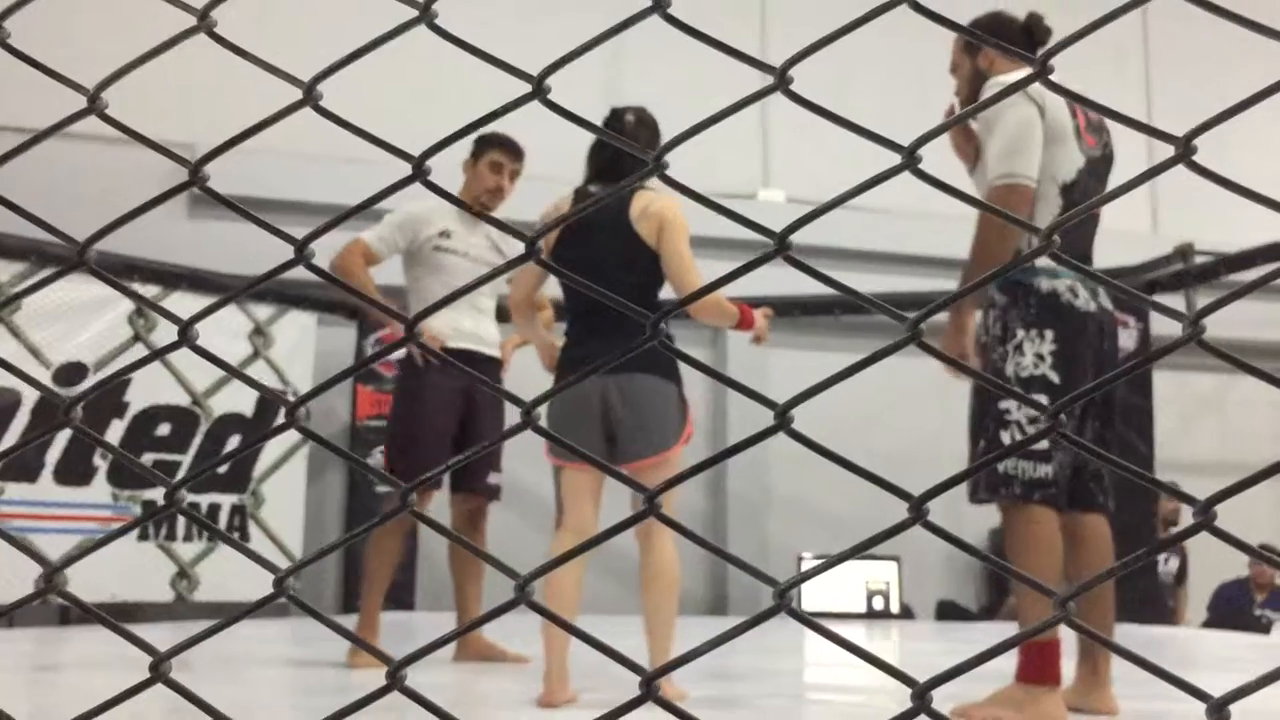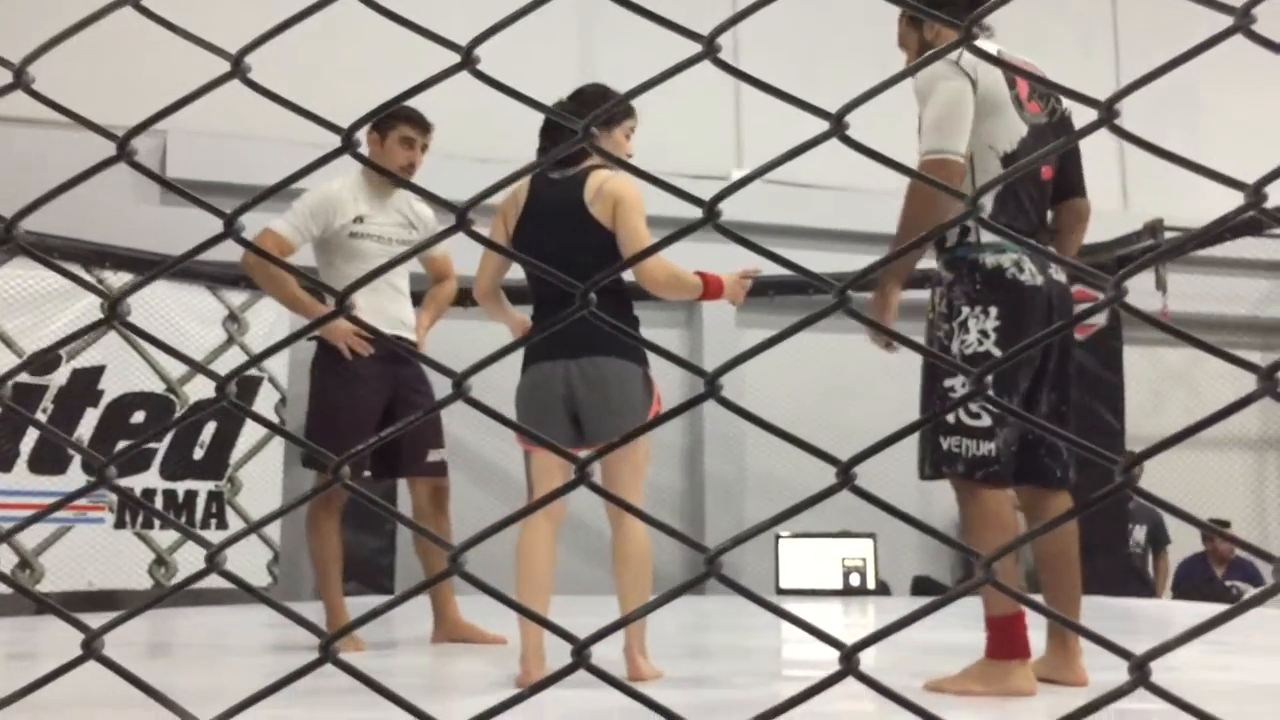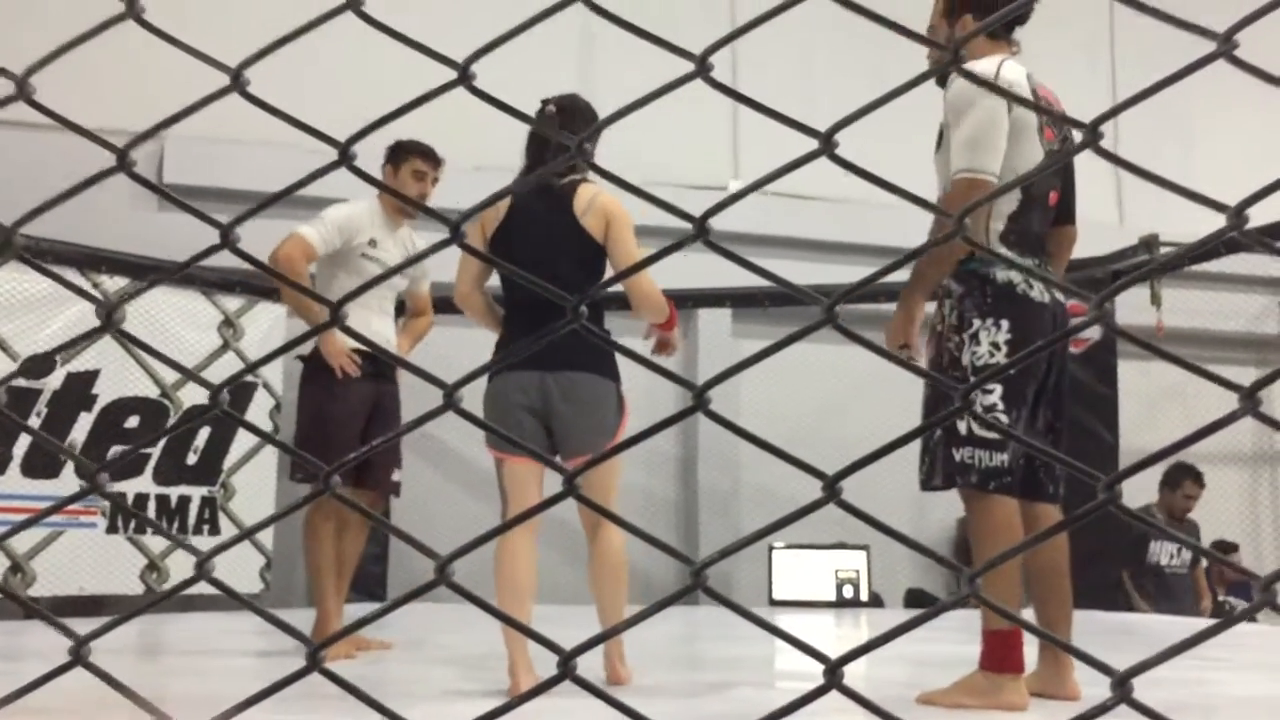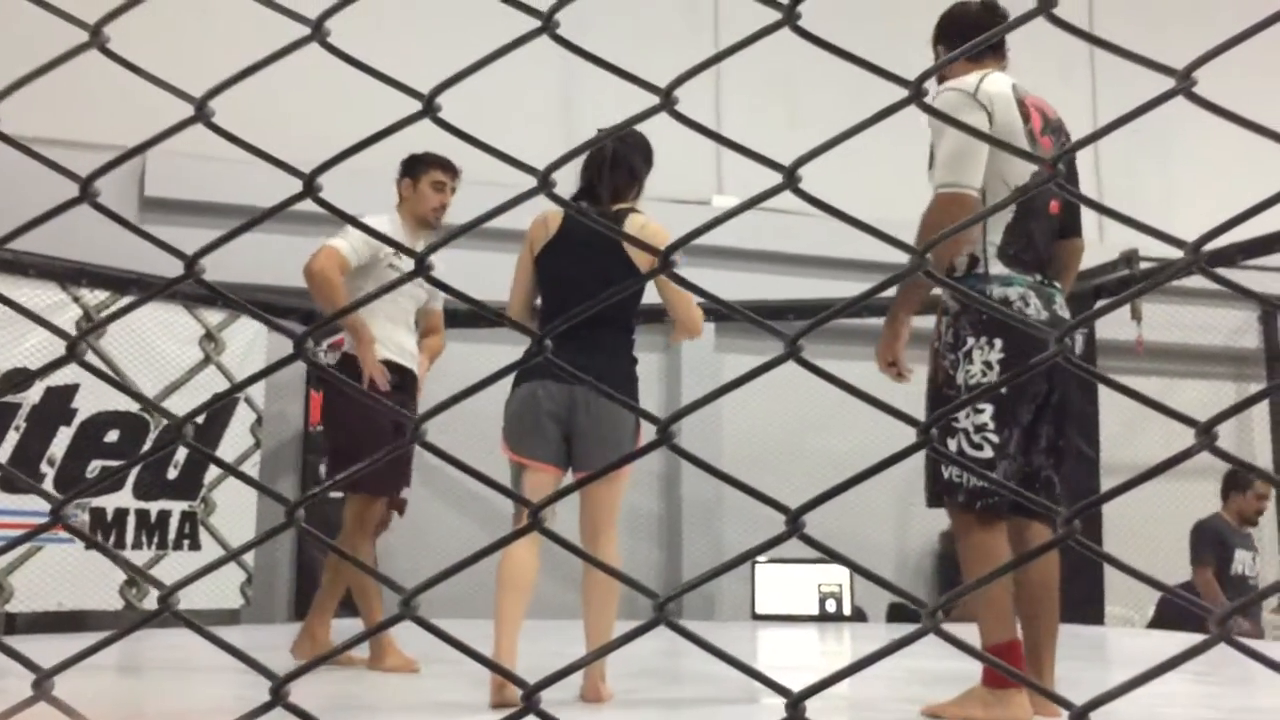
dt=1s
person 1, frame 1
left shoulder: (1009, 94)
right shoulder: (1082, 117)
left elbow: (1011, 207)
left wrist: (962, 307)
right wrist: (974, 158)
left hip: (1035, 308)
right hip: (1087, 309)
left knee: (1026, 490)
right knee: (1081, 498)
person 1, frame 2
left shoulder: (950, 65)
right shoulder: (1036, 82)
left elbow: (940, 177)
right elbow: (1074, 209)
left wrist: (891, 279)
left hip: (985, 284)
right hip: (1044, 286)
left knee: (974, 465)
right knee: (1043, 472)
left ankle: (1006, 656)
right ankle: (1064, 651)
person 1, frame 3
left shoulder: (978, 79)
right shoulder: (1045, 101)
left elbow: (969, 197)
left wrist: (913, 295)
left hip: (990, 298)
right hip: (1040, 303)
left knee: (986, 481)
right knee: (1034, 485)
left ankle: (1001, 672)
right ankle: (1056, 665)
person 1, frame 4
left shoulder: (962, 93)
right shoulder: (1048, 116)
left elbow: (955, 206)
right elbow: (1071, 244)
left wrist: (899, 314)
left hip: (988, 313)
right hip: (1044, 319)
left knee: (975, 501)
right knee: (1030, 506)
person 2, frame 1
left shoulder: (560, 212)
right shoulder: (657, 208)
left elbow: (519, 303)
right elbow: (695, 300)
left wrist: (544, 345)
right wrist: (749, 319)
left hip: (579, 379)
right hip: (646, 378)
left knee: (573, 529)
right knee: (656, 530)
left ankle: (555, 677)
right ankle: (662, 675)
person 2, frame 2
left shoulder: (521, 193)
right shoulder: (616, 186)
left elbow: (484, 288)
right elbow: (653, 276)
left wrist: (515, 322)
right wrist: (720, 286)
left hip: (544, 362)
right hip: (611, 359)
left knee: (543, 511)
right knee: (626, 509)
left ankle: (532, 658)
right ankle: (636, 654)
person 2, frame 3
left shoulder: (498, 204)
right shoulder: (602, 203)
left elbow: (466, 295)
right elbow: (644, 297)
right wrist: (668, 322)
left hip: (515, 375)
right hip: (585, 373)
left knee: (519, 520)
right knee: (602, 521)
left ankle: (520, 667)
right ankle: (614, 657)
person 2, frame 4
left shoulder: (546, 222)
right shoulder: (647, 232)
left elbow: (519, 311)
right elbow: (690, 326)
right wrist: (670, 325)
left hip: (539, 384)
right hip: (607, 390)
left knee: (527, 524)
right knee: (600, 537)
left ankle: (503, 664)
right ankle: (595, 675)
person 3, frame 1
left shoulder: (510, 244)
right shoulder: (423, 217)
left elbow: (542, 309)
right elbow: (346, 263)
left wrist: (514, 343)
right wrist: (397, 324)
left hip: (486, 374)
right hip: (432, 365)
left knee: (473, 507)
right knee: (408, 502)
left ankle: (470, 635)
right ankle: (366, 634)
person 3, frame 2
left shoulder: (419, 213)
right shoulder: (331, 198)
left elbow: (445, 278)
right elbow: (258, 257)
left wrist: (423, 323)
right wrist: (321, 317)
left hip: (405, 358)
right hip: (350, 354)
left knee: (432, 488)
right knee: (332, 490)
left ankle: (447, 618)
right ankle: (337, 621)
person 3, frame 3
left shoulder: (415, 250)
right shoulder: (349, 218)
left elbow: (422, 313)
right elbow: (284, 258)
left wrist: (401, 345)
right wrist: (323, 330)
left hip: (383, 376)
right hip: (337, 367)
left knee: (369, 498)
right knee: (333, 493)
left ankle: (336, 623)
right ankle: (326, 623)
person 3, frame 4
left shoulder: (430, 264)
right shoulder: (374, 231)
left elbow: (434, 332)
right elbow: (319, 269)
left wrist: (421, 364)
right wrist: (361, 340)
left hip: (403, 389)
right hip: (363, 382)
left knee: (376, 515)
right knee: (366, 510)
left ankle: (314, 631)
right ankle: (381, 643)
